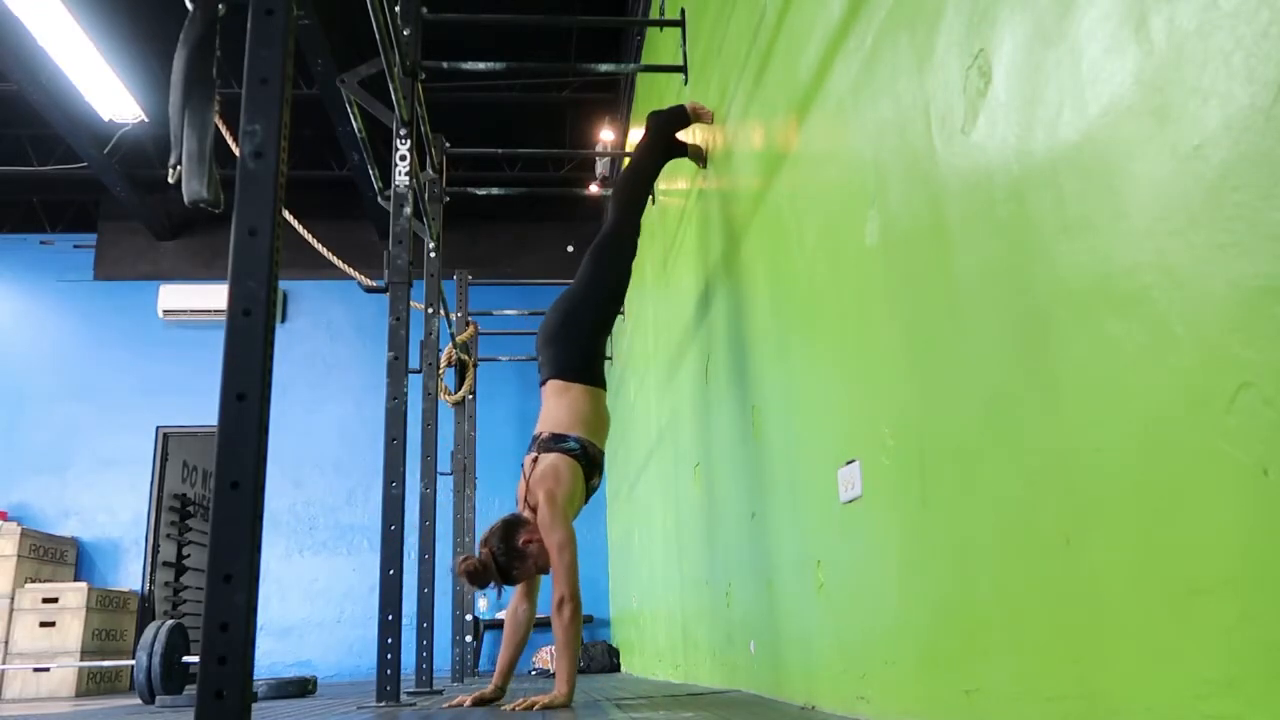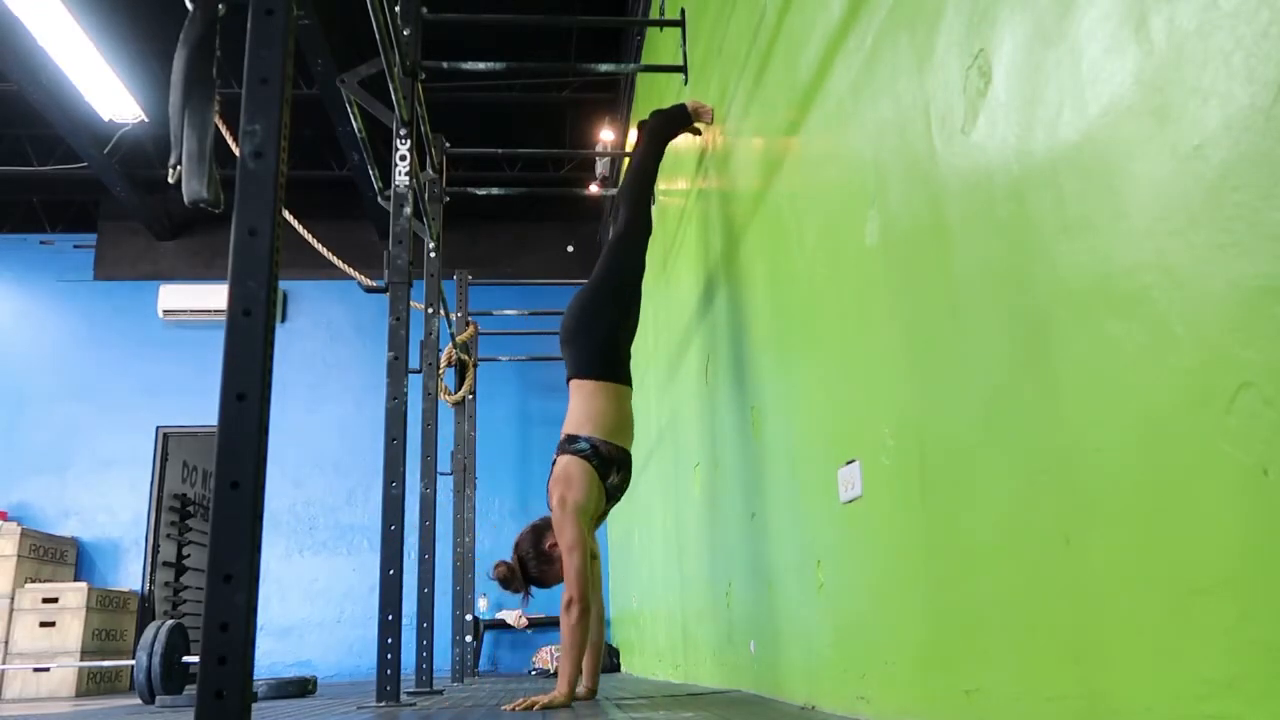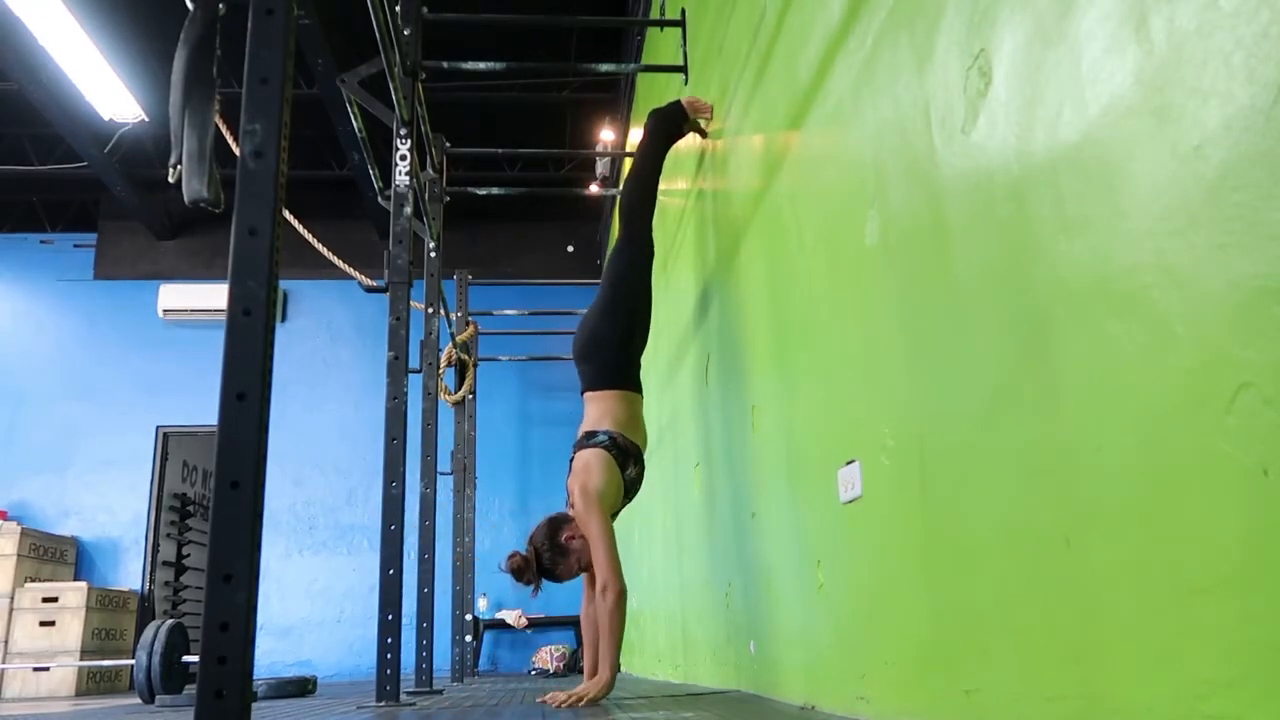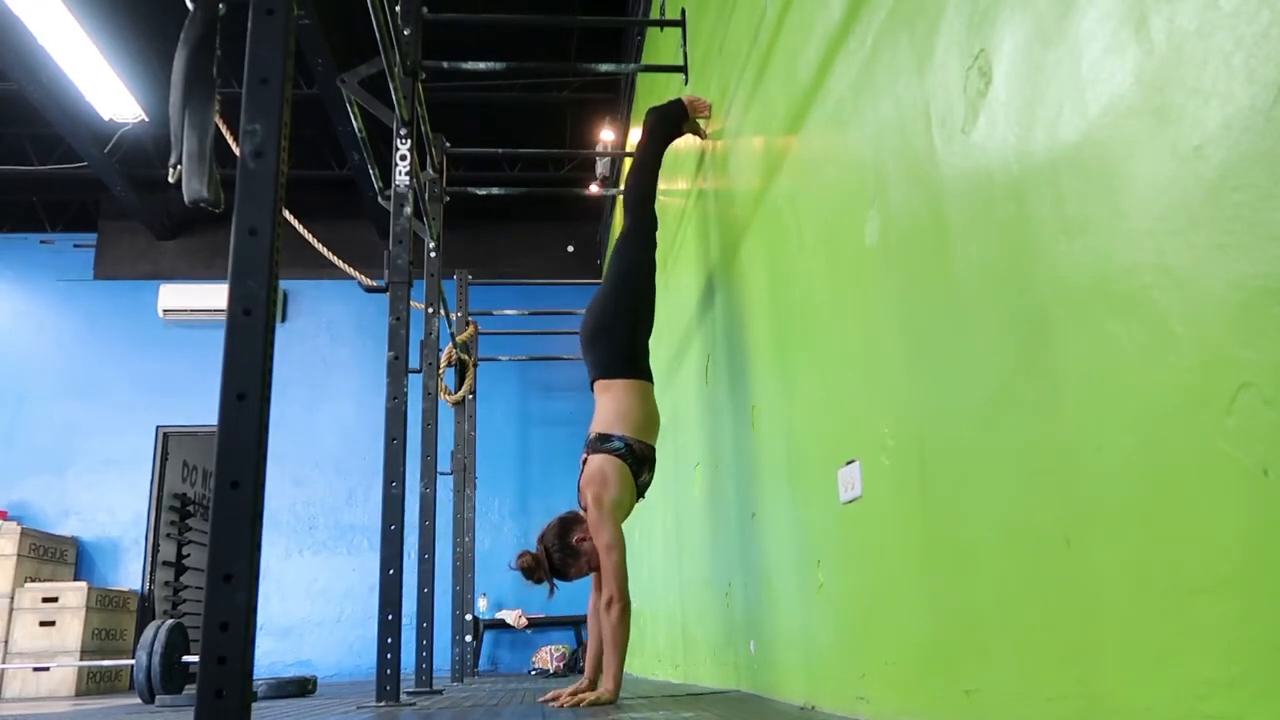
dt=0.5s
person 1, frame 1
left shoulder: (545, 500)
right shoulder: (534, 505)
left elbow: (565, 600)
right elbow: (526, 601)
left wrist: (562, 691)
right wrist: (496, 686)
left hip: (572, 339)
right hip: (568, 345)
left knee: (620, 225)
right knee: (618, 232)
left ankle: (667, 132)
person 1, frame 2
left shoulder: (571, 503)
right shoulder: (571, 506)
left elbow: (577, 602)
right elbow: (585, 600)
left wrist: (567, 688)
right wrist: (585, 682)
left hip: (596, 343)
right hip: (594, 350)
left knee: (630, 231)
right knee: (629, 235)
left ankle: (666, 125)
person 1, frame 3
left shoulder: (589, 496)
right shoulder: (589, 500)
left elbow: (609, 589)
right elbow: (599, 591)
left wrist: (604, 677)
right wrist: (592, 677)
left hip: (608, 356)
right hip: (608, 364)
left knee: (633, 234)
right knee: (633, 243)
left ankle: (668, 125)
person 1, frame 4
left shoulder: (599, 497)
right shoulder: (595, 502)
left elbow: (613, 599)
left wrist: (606, 685)
right wrist: (591, 678)
left hip: (618, 347)
right hip: (614, 351)
left knee: (638, 228)
right knee: (637, 231)
left ankle: (667, 125)
